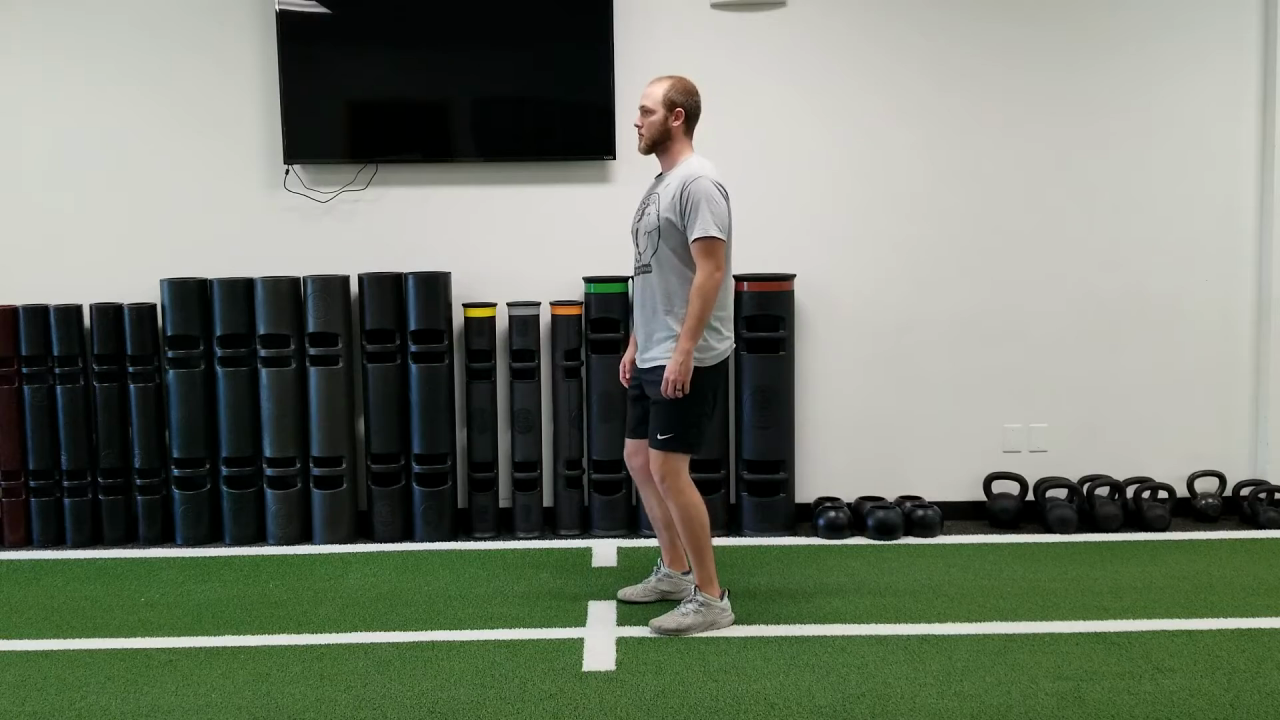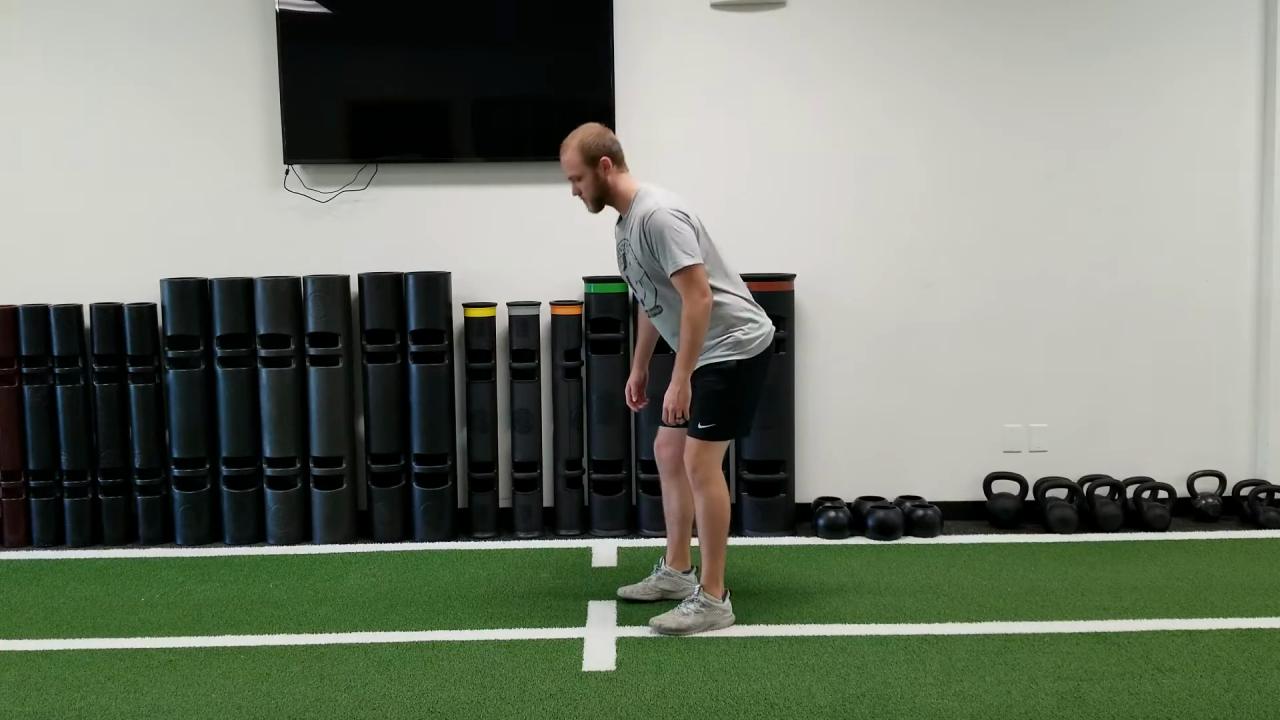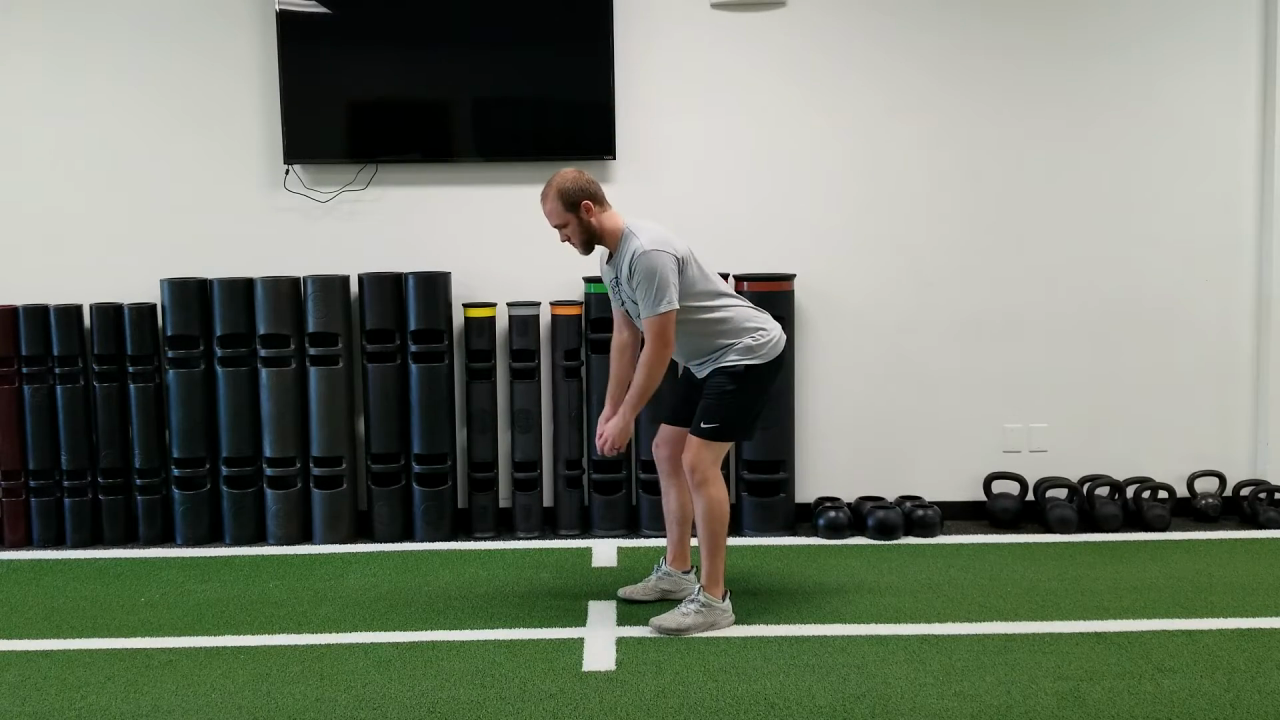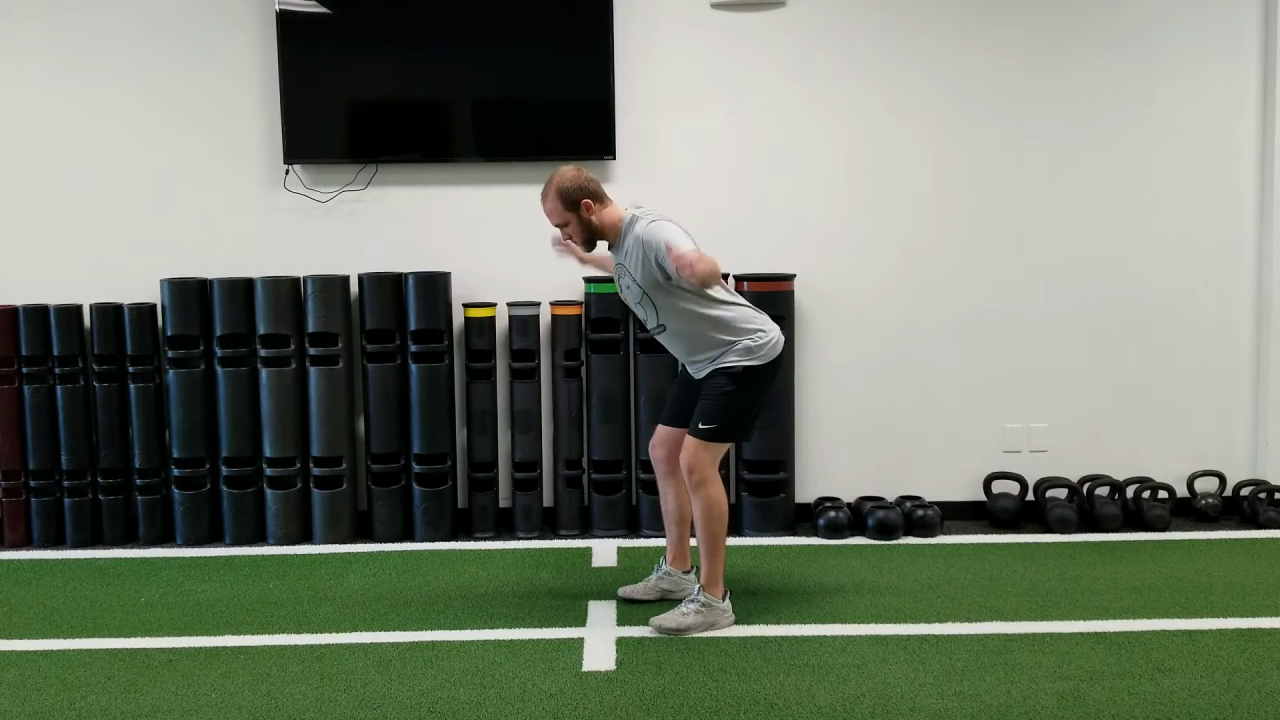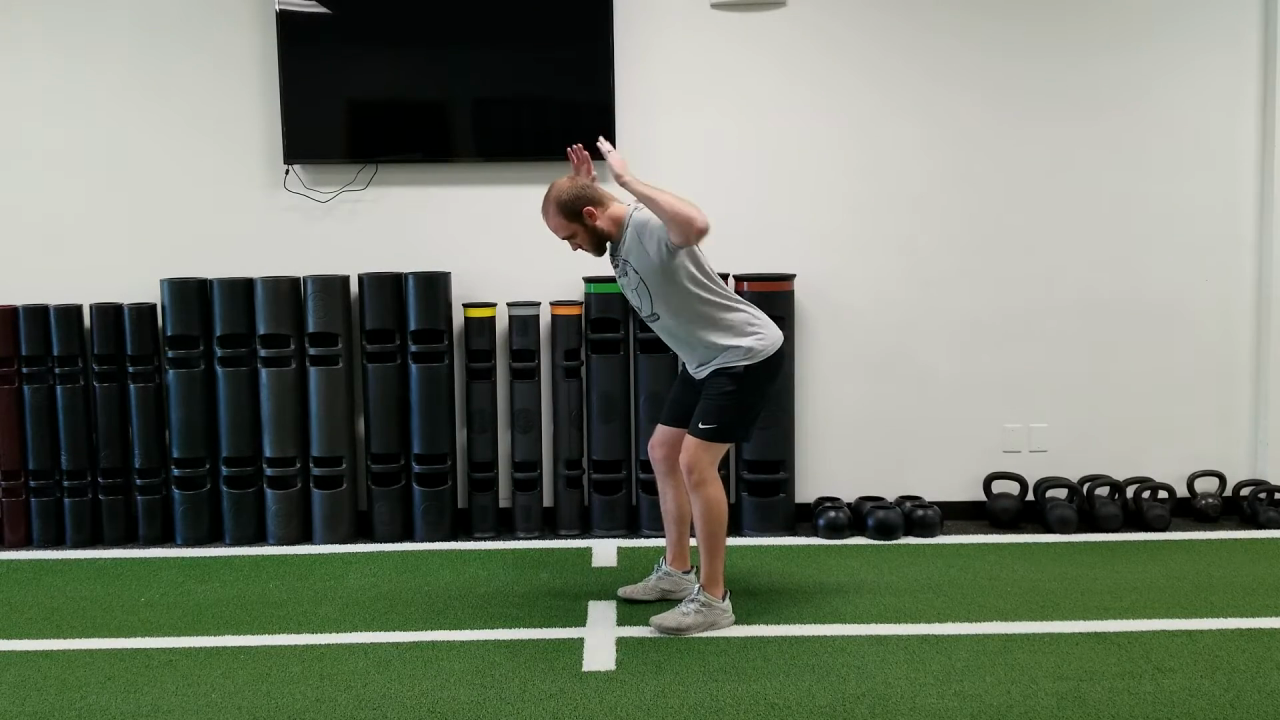
dt=1s
person 1, frame 1
left shoulder: (697, 182)
right shoulder: (660, 184)
left elbow: (710, 271)
left wrist: (684, 352)
right wrist: (634, 346)
left hip: (686, 361)
right hip: (653, 357)
left knee: (668, 471)
right knee: (639, 460)
left ankle: (710, 597)
right ankle: (674, 571)
person 1, frame 2
left shoulder: (656, 214)
right shoulder: (628, 220)
left elbow: (698, 297)
right elbow: (652, 301)
left wrist: (681, 380)
right wrist: (639, 367)
left hip: (736, 345)
right hip: (707, 349)
left knee: (699, 463)
right knee: (668, 453)
left ankle: (713, 598)
right ankle: (676, 571)
person 1, frame 3
left shoulder: (647, 253)
right shoulder: (612, 258)
left elbow: (660, 347)
right elbow: (626, 336)
left wrist: (626, 418)
right wrist: (609, 409)
left hip: (748, 352)
right hip: (710, 357)
left knee: (698, 463)
right knee: (667, 452)
left ankle: (713, 599)
right ankle: (677, 572)
person 1, frame 4
left shoulder: (649, 232)
right shoulder: (621, 241)
left elbow: (706, 273)
left wrist: (691, 266)
right wrist: (585, 259)
left hip: (746, 353)
right hip: (705, 359)
left knee: (696, 464)
right knee: (663, 452)
left ankle: (712, 599)
right ankle: (676, 572)
person 1, frame 5
left shoulder: (647, 225)
right shoulder: (620, 235)
left elbow: (696, 227)
left wrist: (629, 180)
right wrist: (589, 184)
left hip: (746, 353)
right hip: (707, 358)
left knee: (696, 463)
right knee: (663, 453)
left ankle: (713, 599)
right ankle: (677, 572)
